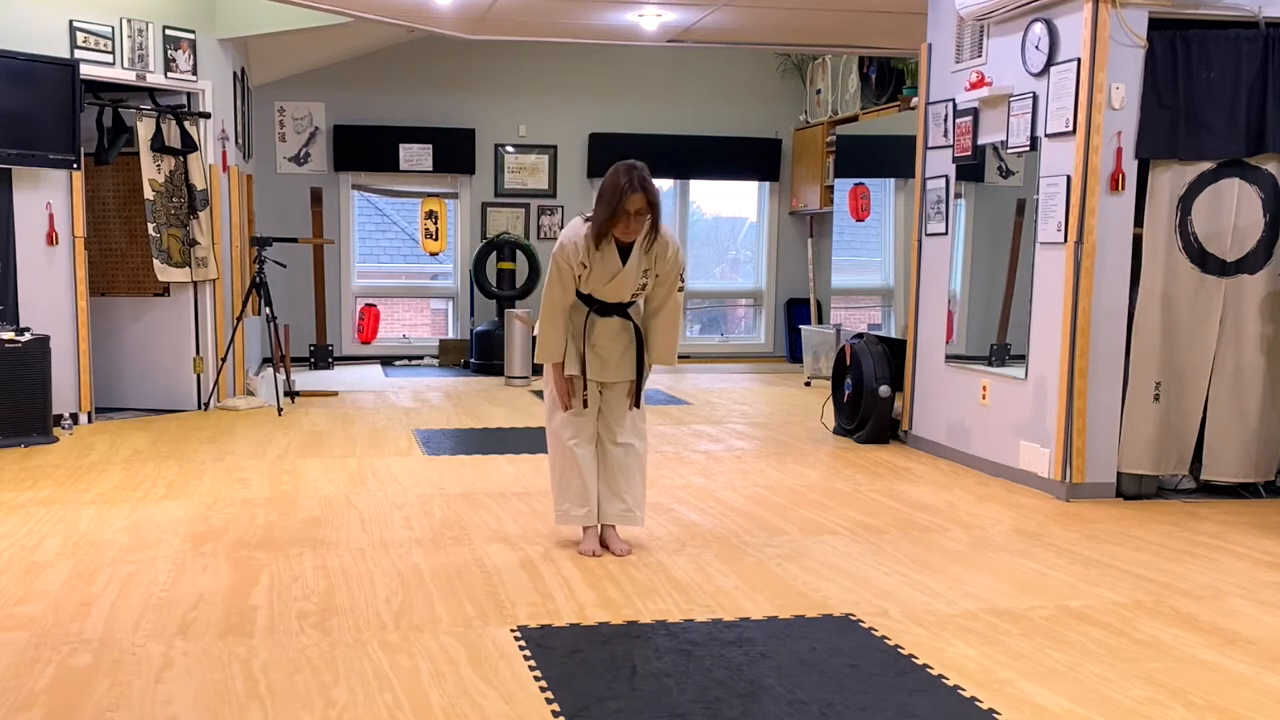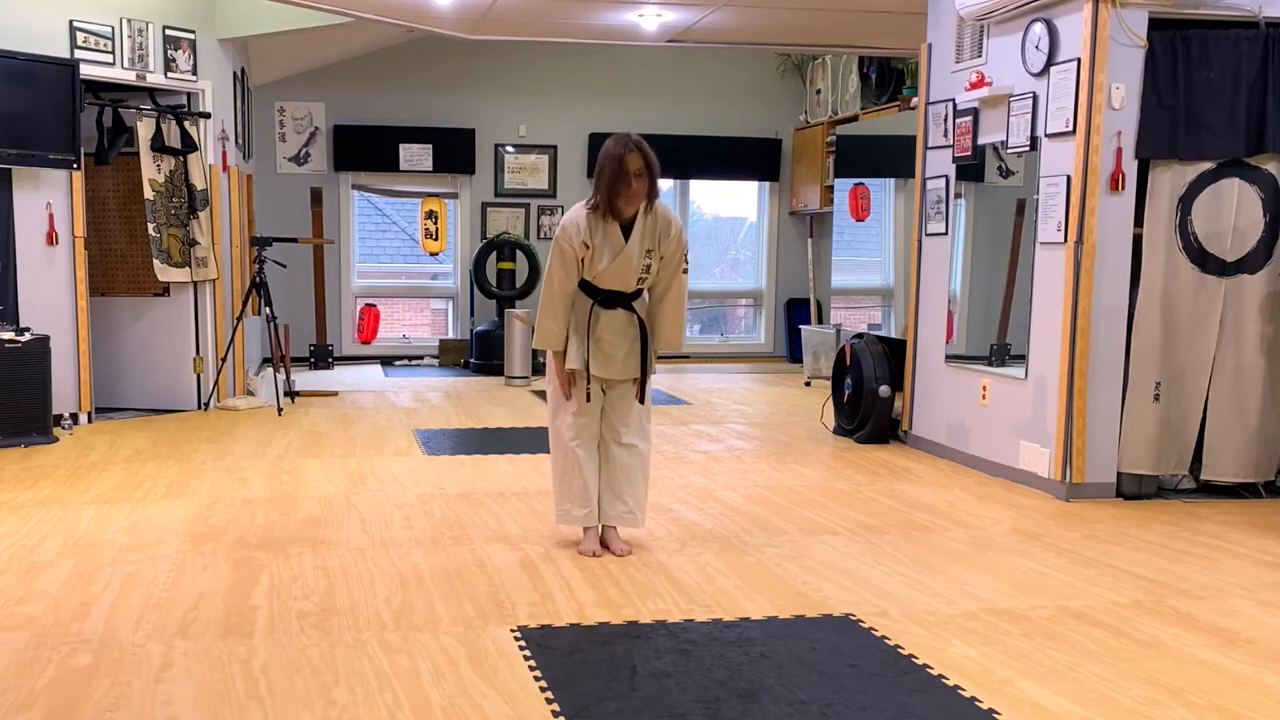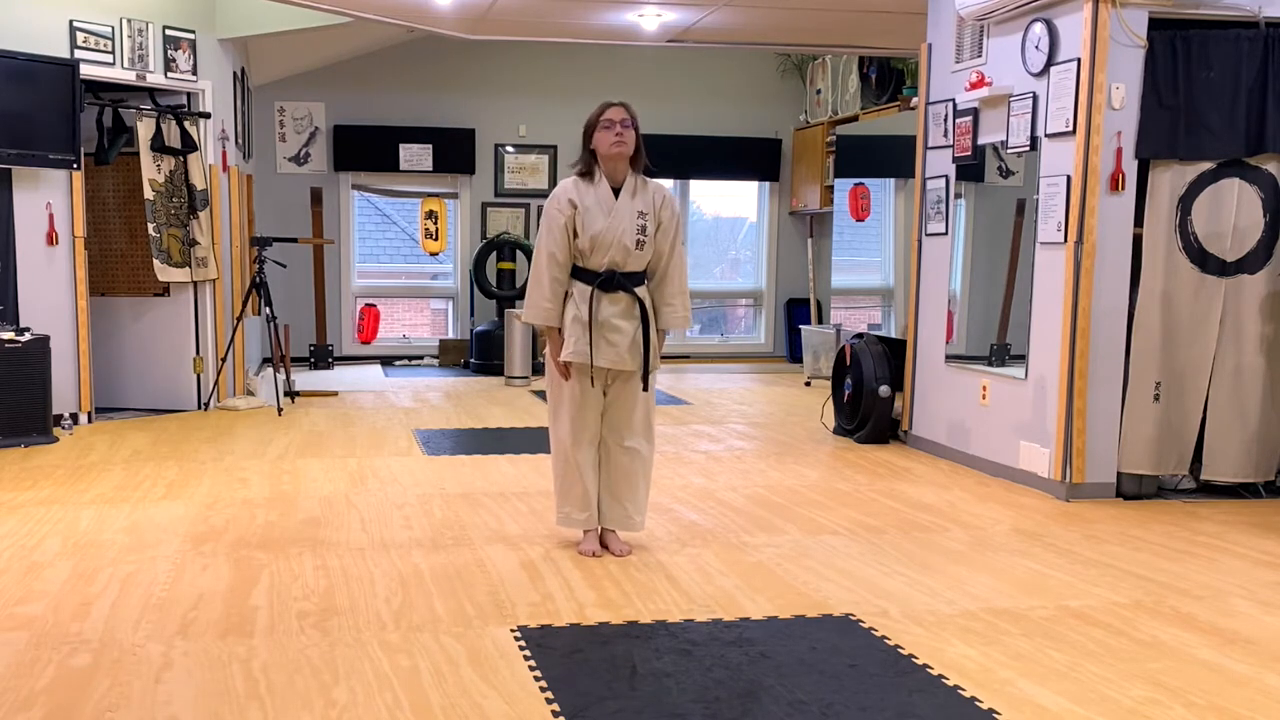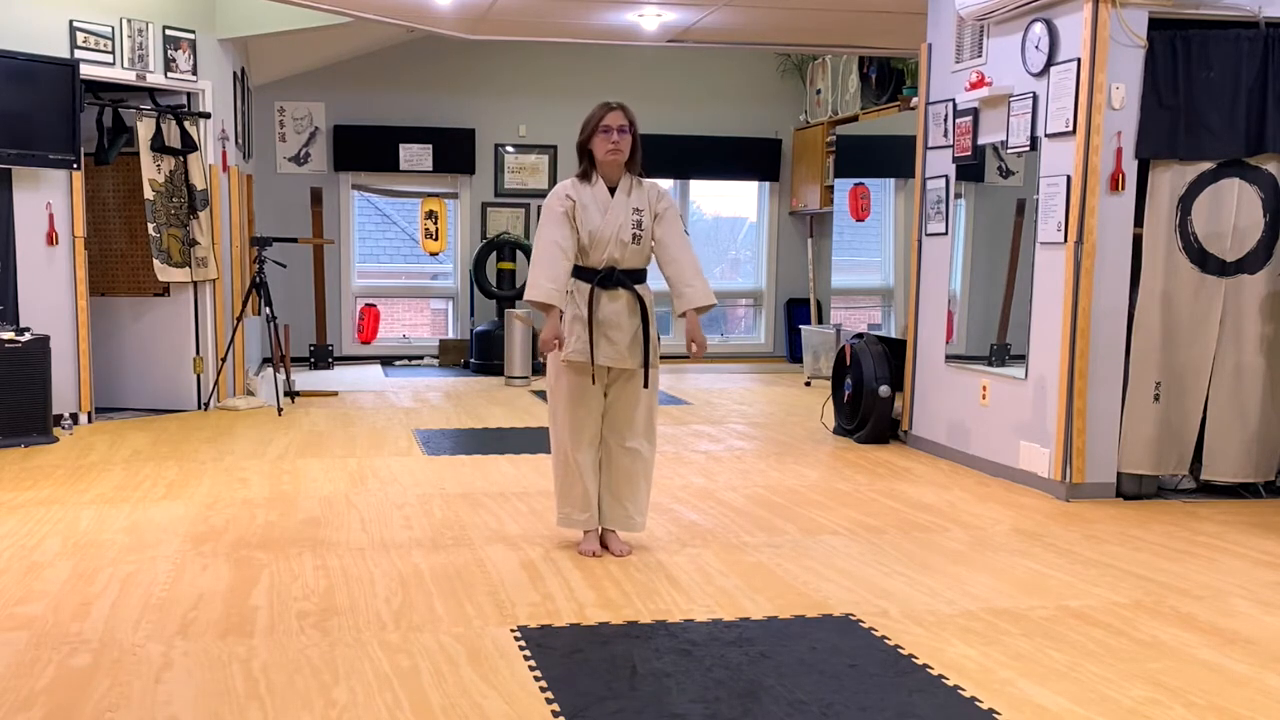
dt=0.5s
person 1, frame 1
left shoulder: (665, 248)
right shoulder: (574, 241)
left elbow: (662, 310)
right elbow: (555, 306)
left wrist: (645, 367)
right wrist: (557, 367)
left hip: (624, 337)
right hip: (575, 335)
left knee: (624, 431)
right knee: (573, 429)
left ankle: (611, 524)
right ankle: (588, 525)
person 1, frame 2
left shoulder: (667, 226)
right shoulder: (578, 223)
left elbow: (667, 294)
right elbow: (558, 292)
left wrist: (652, 354)
right wrist: (558, 355)
left hip: (630, 332)
right hip: (580, 332)
left knee: (628, 432)
right knee: (577, 429)
left ankle: (612, 524)
right ankle: (588, 525)
person 1, frame 3
left shoulder: (658, 199)
right shoulder: (569, 194)
left elbow: (668, 270)
right elbow: (550, 266)
left wrist: (661, 333)
right wrist: (552, 333)
left hip: (633, 322)
right hip: (580, 320)
left knee: (629, 433)
right knee: (578, 431)
left ankle: (613, 525)
right ankle: (587, 525)
person 1, frame 4
left shoulder: (655, 198)
right shoulder: (567, 195)
left elbow: (677, 254)
right elbow: (552, 254)
left wrist: (692, 316)
right wrist: (552, 315)
left hip: (634, 319)
right hip: (580, 317)
left knee: (630, 432)
right knee: (578, 431)
left ankle: (613, 525)
right ankle: (587, 525)
